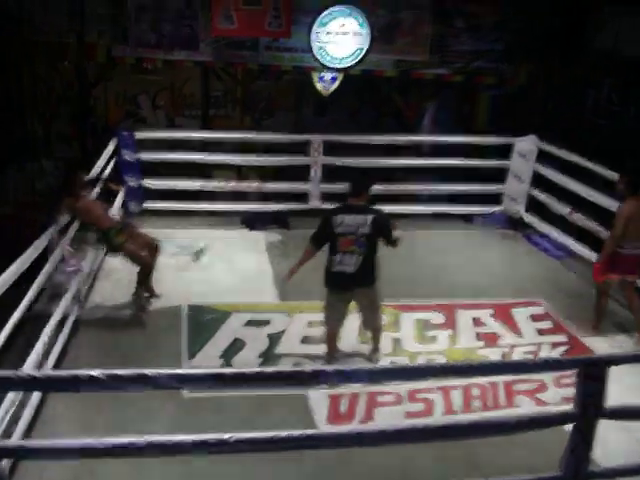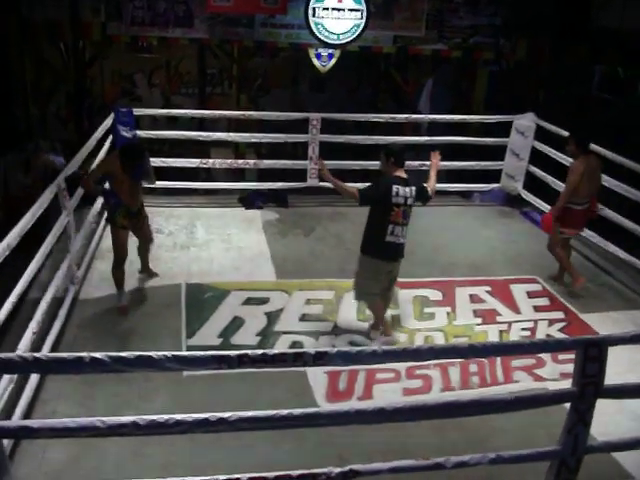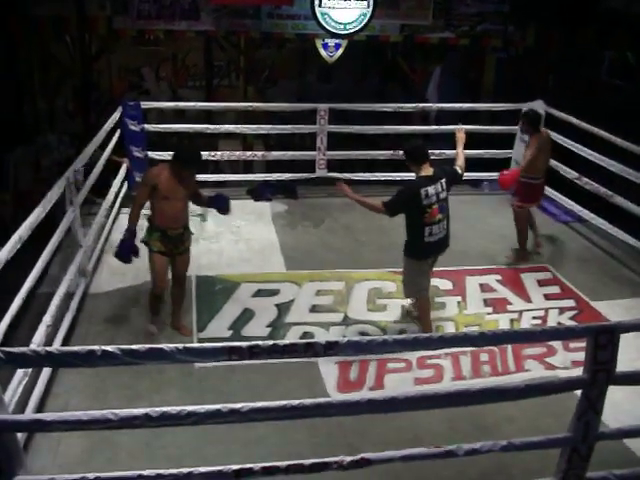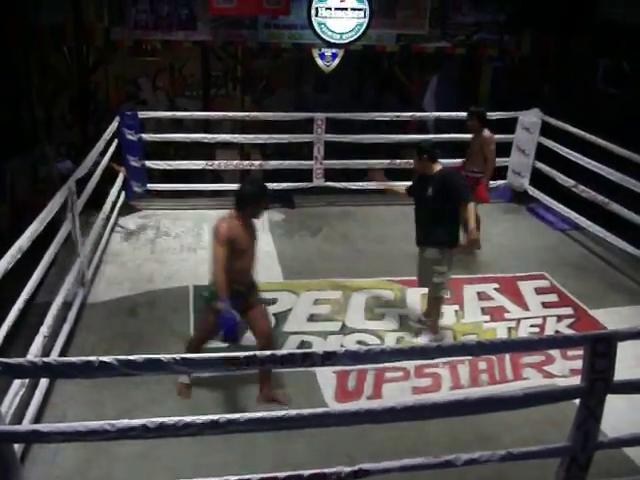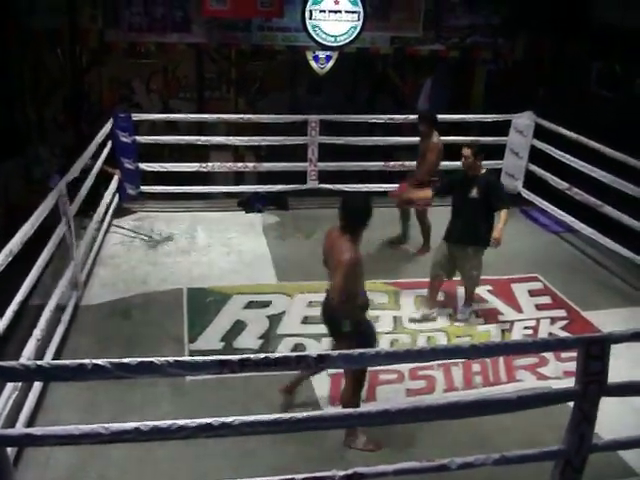
dt=0.7s
person 1, frame 1
left shoulder: (82, 196)
right shoulder: (71, 204)
left hip: (119, 226)
right hip: (112, 235)
left knee: (154, 246)
right knee: (146, 262)
left ankle: (147, 286)
right ankle: (139, 292)
person 1, frame 2
left shoulder: (140, 159)
right shoulder: (111, 163)
left elbow: (151, 180)
right elbow: (86, 182)
left wrist: (144, 173)
right wrist: (104, 192)
left hip: (137, 209)
right hip: (119, 213)
left knee: (147, 241)
right knee: (120, 258)
left ankle: (145, 268)
right ankle: (121, 296)
person 1, frame 3
left shoulder: (189, 177)
right shoulder: (155, 175)
left elbow: (196, 197)
right elbow: (138, 205)
left wrist: (212, 201)
right wrist: (129, 236)
left hip: (182, 234)
right hip: (159, 235)
left knee: (180, 281)
right knee: (158, 287)
left ankle: (176, 320)
right ankle: (153, 320)
person 1, frame 4
left shoulder: (248, 221)
right shoulder: (225, 229)
right elbow: (218, 270)
right wrist: (224, 307)
left hip: (248, 288)
right hip: (224, 290)
left knee: (267, 337)
right knee: (202, 337)
left ankle: (266, 390)
right ankle: (185, 375)
person 1, frame 5
left shoulder: (333, 234)
right shoulder: (350, 256)
right elbow: (338, 301)
right wrist: (361, 323)
left hip: (332, 308)
right hip: (342, 316)
right knee: (356, 376)
left ankle: (292, 388)
right ankle: (352, 435)
person 2, frame 1
left shoulder: (334, 215)
right shoulder: (377, 217)
left elbow: (314, 245)
right elbow: (393, 242)
left wrist: (296, 267)
right wrist: (395, 234)
left hip: (337, 279)
right hip: (365, 279)
left knee: (333, 322)
right knee: (372, 316)
left ankle: (330, 363)
right ankle: (375, 351)
person 2, frame 2
left shoulder: (385, 184)
right shoulder: (414, 187)
left elbow: (359, 196)
right elbow: (430, 192)
left wrist: (330, 179)
right wrist: (433, 168)
left hip: (375, 250)
right hip: (396, 250)
left knee: (367, 292)
right knee: (386, 292)
left ankle: (387, 333)
right ankle: (377, 328)
person 2, frame 3
left shoulder: (412, 189)
right shoulder: (445, 175)
left elbow: (385, 208)
right elbow: (460, 168)
left wrist: (353, 196)
right wrist: (460, 143)
left hip: (419, 247)
right hip: (440, 242)
left knee: (419, 288)
right knee: (422, 280)
left ankle: (427, 331)
right ankle: (420, 308)
person 2, frame 4
left shoulder: (449, 177)
right shoulder: (423, 177)
left elbow: (467, 201)
right elbow: (408, 192)
left wrist: (471, 227)
right wrist: (385, 185)
left hip: (441, 241)
right hip: (427, 239)
left knee: (436, 283)
right knee: (430, 280)
left ankle: (433, 330)
right ankle: (429, 316)
person 2, frame 5
left shoulder: (490, 182)
right shoulder: (458, 178)
left elbow: (503, 208)
right elbow: (433, 192)
left wrist: (499, 229)
right wrist: (411, 195)
left hip: (473, 240)
right hip: (453, 235)
left knee: (469, 276)
right knee: (437, 270)
left ankle: (468, 304)
right ankle: (431, 309)
person 3, frame 1
left shoulder: (626, 207)
left elbow: (615, 236)
left wrist: (602, 258)
left hip: (621, 255)
left knee: (602, 290)
left ankle: (597, 326)
person 3, frame 2
left shoulder: (578, 165)
right shoulder: (594, 161)
left elbow: (568, 190)
right elbow: (596, 184)
left wrist: (554, 210)
right wrist: (592, 201)
left hip: (571, 210)
right hip: (583, 209)
left knee: (554, 245)
right knee: (563, 242)
left ankle: (575, 277)
right ankle: (560, 275)
person 3, frame 3
left shoulder: (535, 140)
right shoulder: (544, 135)
left elbow: (527, 158)
left wrist: (517, 172)
left hip: (528, 184)
right hip: (537, 182)
left knee: (519, 218)
right knee: (523, 211)
left ankle: (521, 254)
right ankle: (537, 238)
person 3, frame 4
left shoulder: (486, 137)
right shoulder: (476, 135)
left elbow: (491, 161)
left wrist: (484, 182)
right wrist: (462, 167)
left hip: (478, 179)
right hip: (470, 176)
left ankle: (474, 240)
right ankle: (474, 241)
person 3, frame 5
left shoulder: (434, 143)
right shoulder: (426, 136)
left elbow: (427, 167)
left wrist: (410, 183)
left hip: (426, 182)
right hip: (417, 179)
left knee: (421, 215)
right knee: (402, 205)
left ankle: (426, 246)
right ankle: (404, 235)
